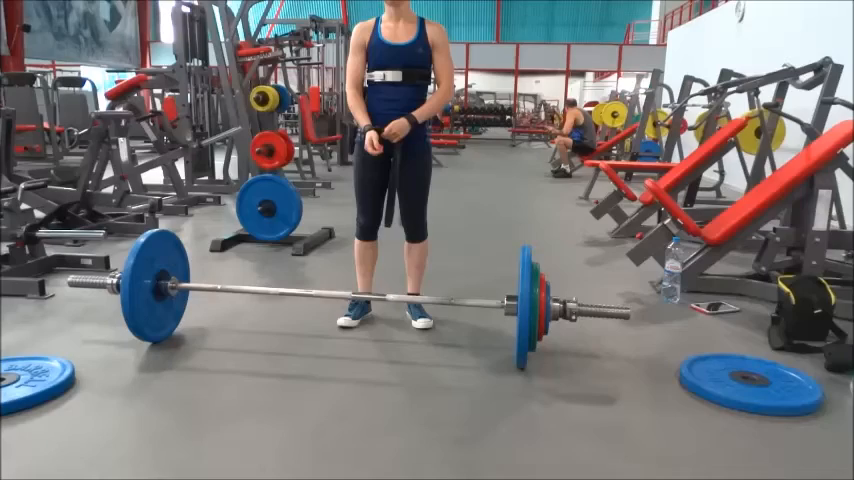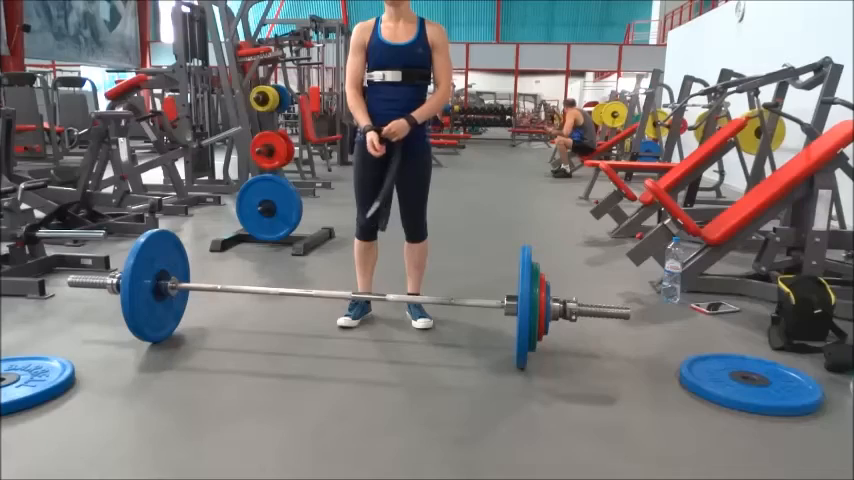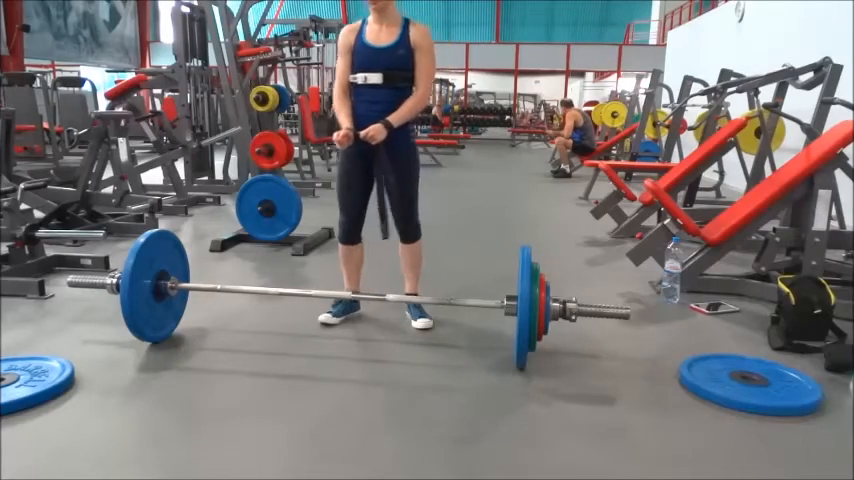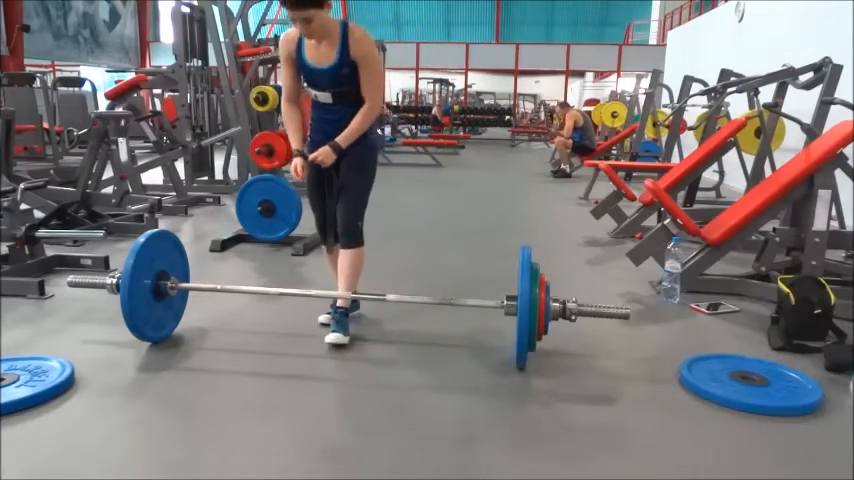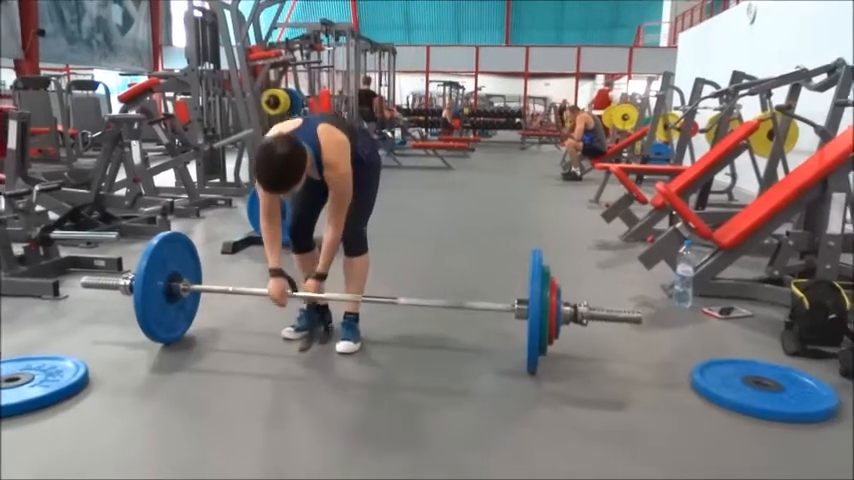
dt=0.7s
person 1, frame 1
left shoulder: (433, 32)
right shoulder: (364, 31)
left elbow: (446, 88)
right elbow: (353, 88)
left wrist: (410, 120)
right wrist: (367, 128)
left hip: (414, 141)
right hip: (371, 139)
left knee: (414, 222)
right knee: (367, 221)
left ankle: (414, 300)
right ankle: (362, 299)
person 1, frame 2
left shoulder: (432, 32)
right shoulder: (363, 31)
left elbow: (444, 89)
right elbow: (352, 88)
left wrist: (410, 121)
right wrist: (368, 128)
left hip: (413, 140)
right hip: (371, 138)
left knee: (414, 222)
right knee: (366, 220)
left ankle: (413, 300)
right ankle: (362, 298)
person 1, frame 3
left shoulder: (416, 34)
right shoulder: (350, 34)
left elbow: (423, 92)
right elbow: (341, 90)
left wrist: (386, 125)
right wrist: (347, 127)
left hip: (397, 140)
right hip: (356, 140)
left knee: (406, 221)
right knee: (348, 223)
left ankle: (412, 299)
right ankle: (350, 296)
person 1, frame 4
left shoulder: (358, 40)
right shoulder: (289, 42)
left elbow: (373, 104)
right elbow: (290, 102)
left wrist: (337, 146)
right wrist: (298, 151)
left hip: (357, 143)
right hip: (318, 142)
left knee: (349, 226)
right knee: (325, 227)
left ankle: (342, 311)
right ankle: (347, 296)
person 1, frame 5
left shoulder: (335, 163)
right shoulder: (267, 156)
left elbow: (335, 226)
right elbow: (269, 219)
left wrist: (319, 275)
right wrist: (275, 272)
left hip: (360, 161)
right hip: (315, 159)
left knee: (352, 234)
right knee: (298, 231)
left ankle: (351, 318)
right ankle: (318, 310)
